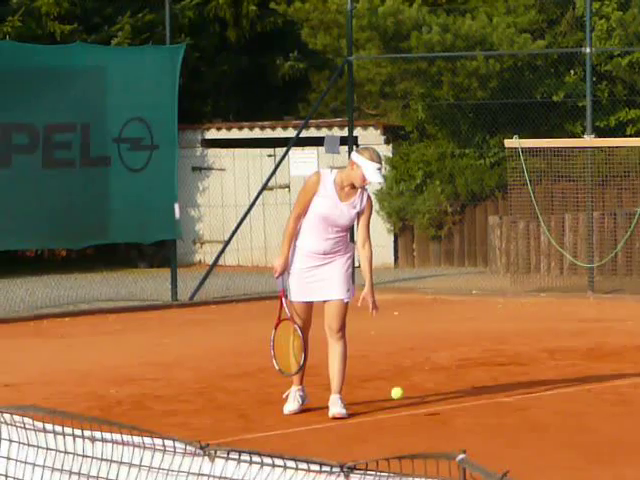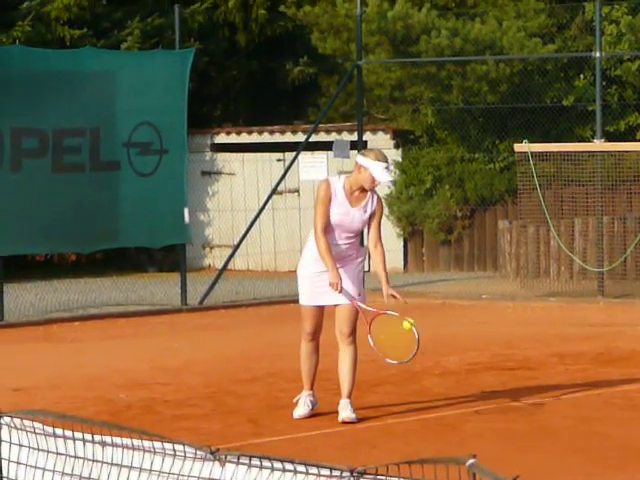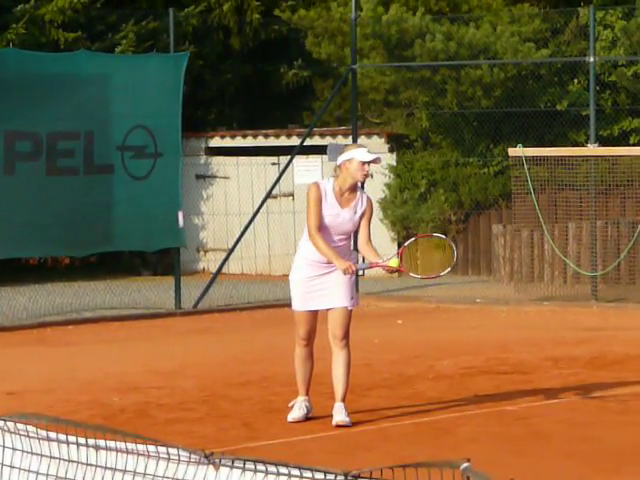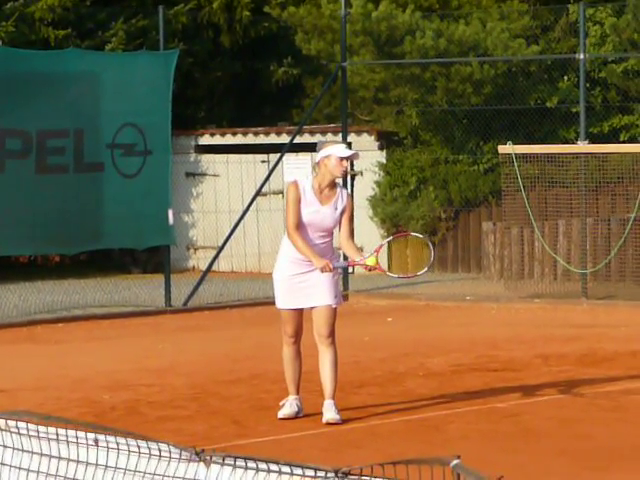
dt=0.7s
person 1, frame 1
left shoulder: (365, 200)
right shoulder: (318, 180)
left elbow: (363, 243)
right elbow: (295, 218)
left wrist: (368, 286)
right wrist: (283, 255)
left hip: (336, 263)
right hip: (303, 260)
left knee: (336, 331)
right knee: (299, 329)
left ankle: (336, 398)
right ankle: (297, 391)
person 1, frame 2
left shoulder: (375, 203)
right shoulder: (328, 187)
left elbow: (375, 244)
right elbow: (319, 232)
left wrist: (385, 283)
right wrist: (331, 270)
left hip: (349, 268)
right hip: (315, 265)
left knee: (347, 335)
right knee: (310, 334)
left ankle: (345, 402)
right ankle: (307, 395)
person 1, frame 3
left shoulder: (365, 202)
right shoulder: (317, 189)
left elbow: (364, 243)
right elbow: (314, 232)
left wrist: (383, 262)
right wrist: (337, 259)
left hip: (341, 272)
right hip: (308, 268)
left knee: (340, 339)
right knee: (304, 340)
left ankle: (340, 406)
right ankle: (303, 400)
person 1, frame 4
left shoulder: (345, 198)
right shoulder: (297, 188)
left elbow: (345, 238)
right elbow: (292, 230)
left wrist: (362, 259)
right wrist: (314, 258)
left hip: (325, 271)
right hip: (291, 269)
left knee: (326, 338)
right knee: (291, 338)
left ankle: (329, 404)
right ankle: (293, 399)
